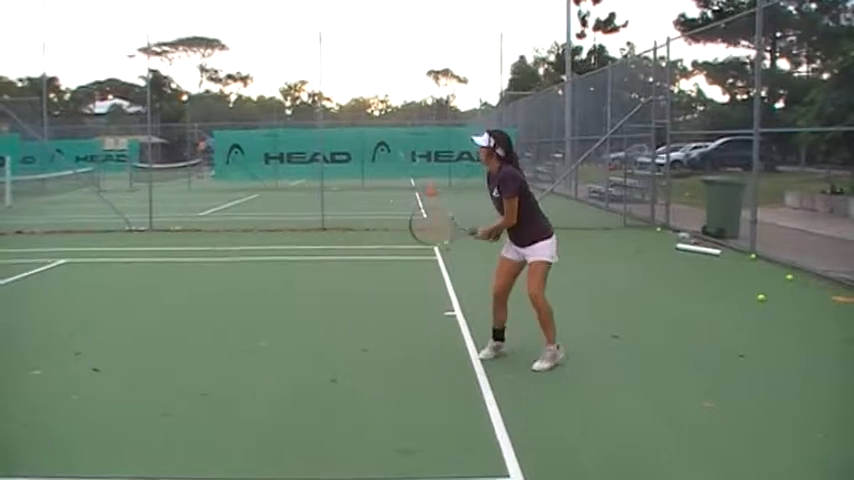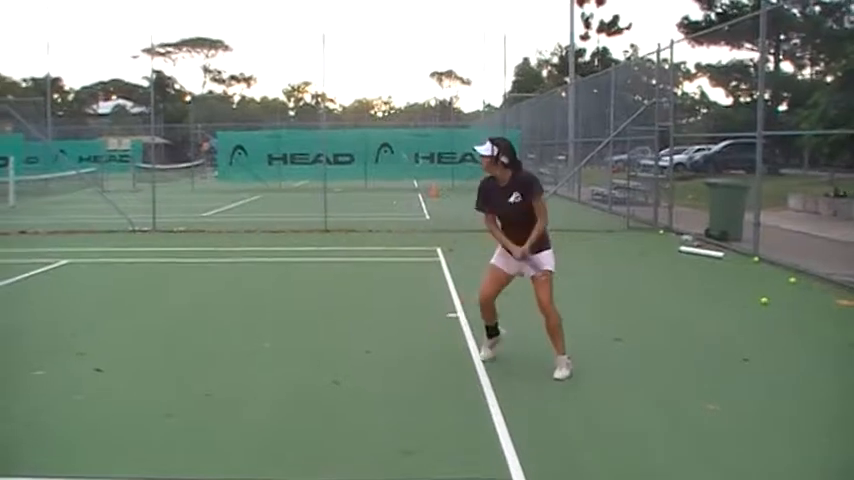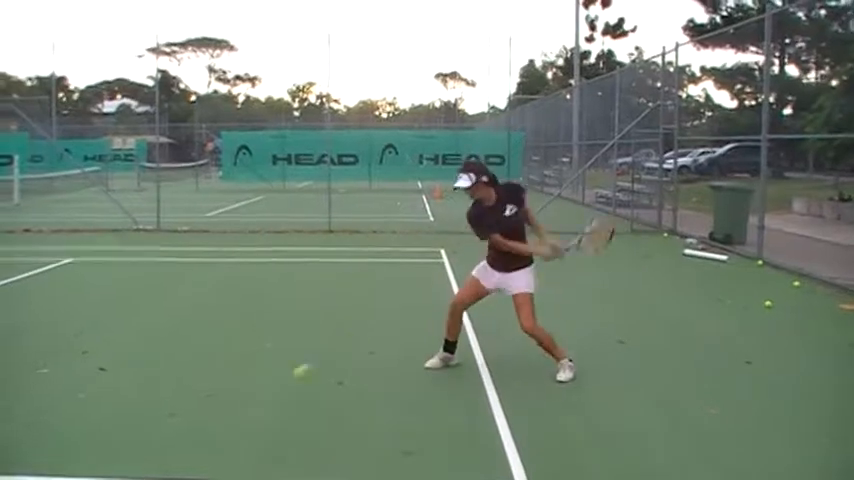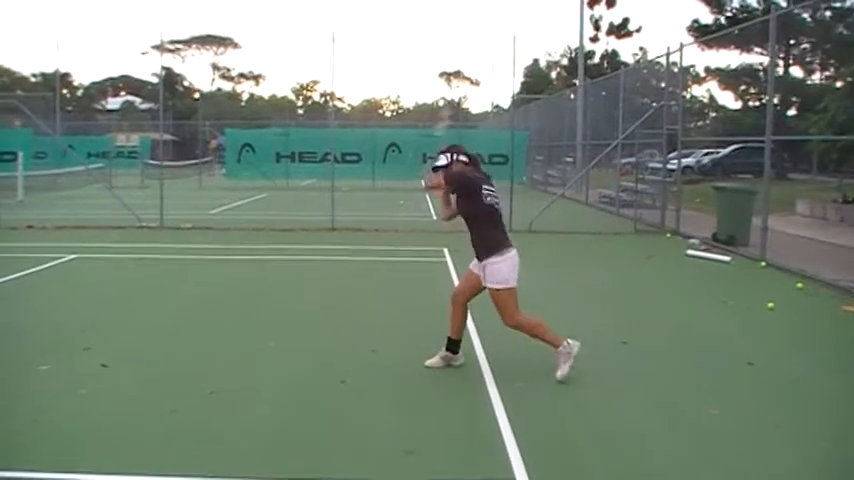
dt=0.3s
person 1, frame 1
left shoulder: (509, 176)
right shoulder: (492, 175)
left elbow: (510, 219)
left wrist: (490, 230)
right wrist: (496, 229)
left hip: (539, 240)
right hip: (516, 242)
left knee: (534, 293)
right knee: (498, 291)
left ankle: (553, 350)
right ankle: (498, 341)
person 1, frame 2
left shoulder: (527, 181)
right shoulder: (487, 188)
left elbow: (542, 220)
right elbow: (491, 225)
left wrist: (528, 246)
right wrist: (511, 247)
left hip: (539, 252)
right hip: (508, 252)
left knee: (546, 306)
right knee: (485, 299)
left ankle: (562, 358)
right ankle: (493, 336)
person 1, frame 3
left shoulder: (513, 191)
right shoulder: (475, 214)
left elbow: (528, 216)
right elbow: (502, 243)
left wrist: (544, 240)
right wrist: (536, 250)
left hip: (520, 270)
right hip: (492, 268)
left knee: (529, 325)
right knee: (456, 305)
left ankle: (564, 361)
right ankle: (447, 354)
person 1, frame 4
left shoulder: (465, 178)
right shoulder: (477, 181)
left elbow: (430, 183)
right elbow: (448, 214)
left wrist: (435, 182)
right wrist: (441, 188)
left hip: (500, 257)
right hip: (488, 257)
left knee: (512, 318)
right knee: (459, 298)
left ankle: (564, 347)
right ankle: (451, 354)
